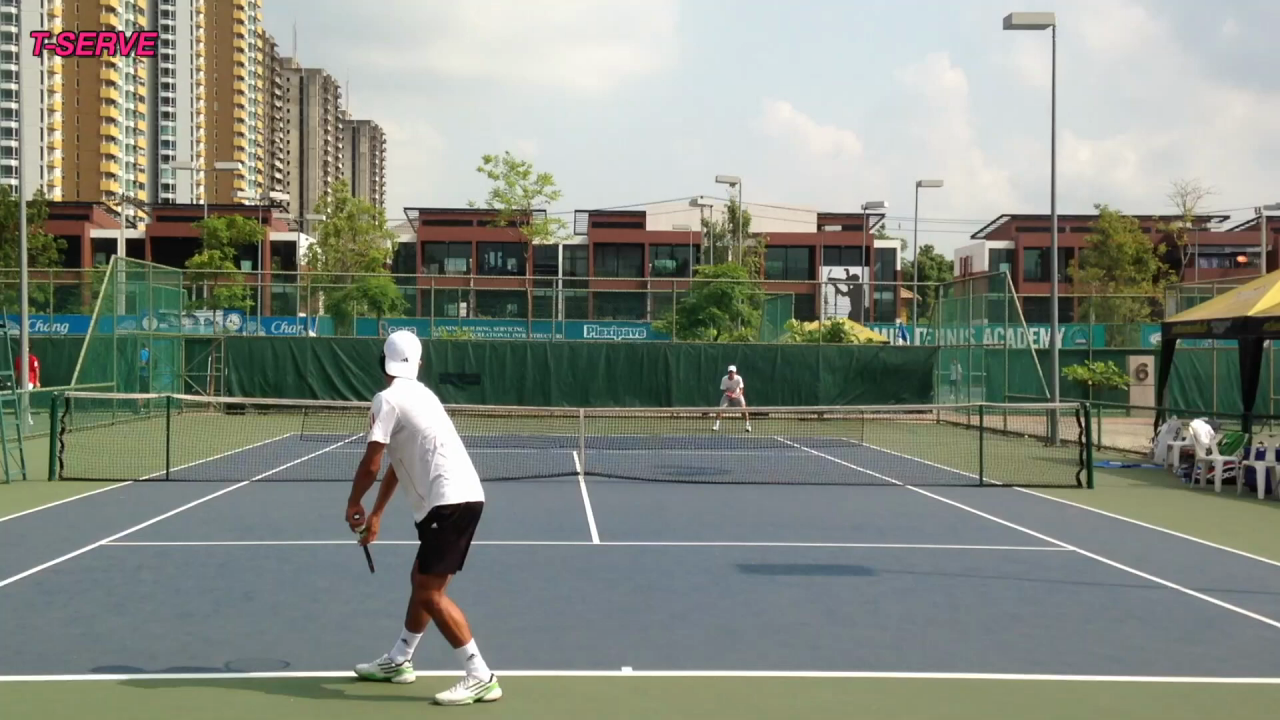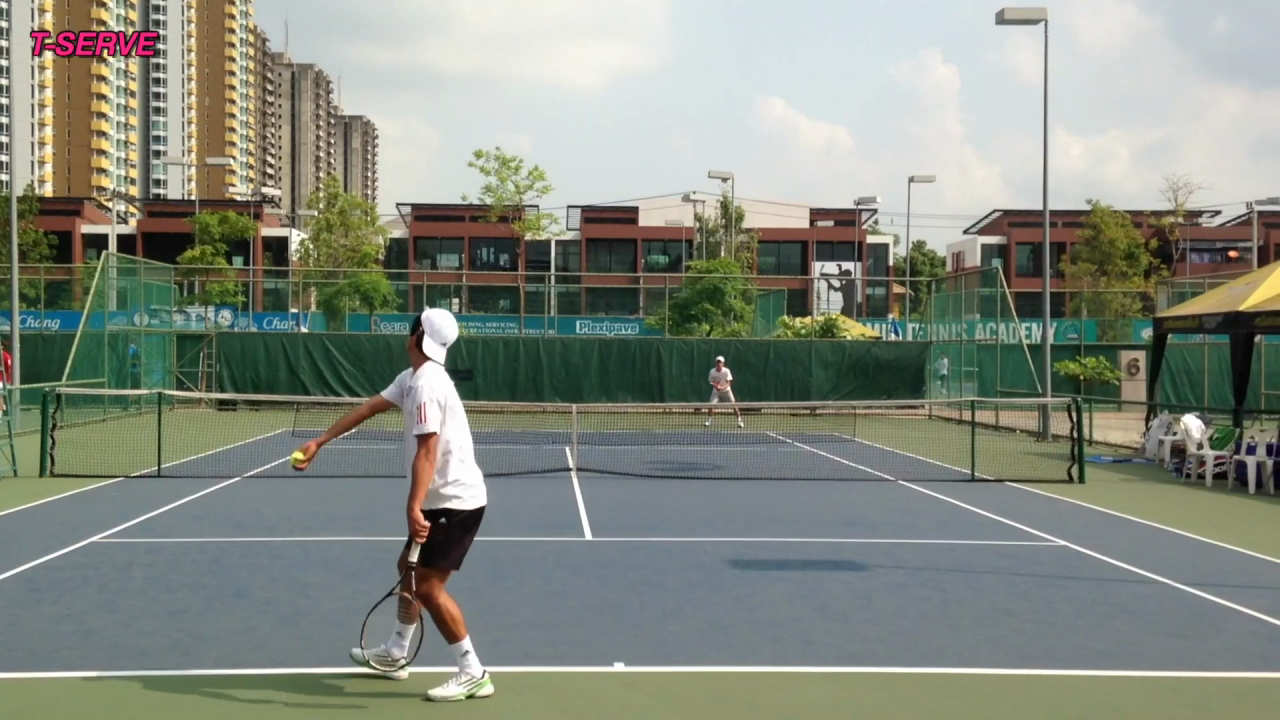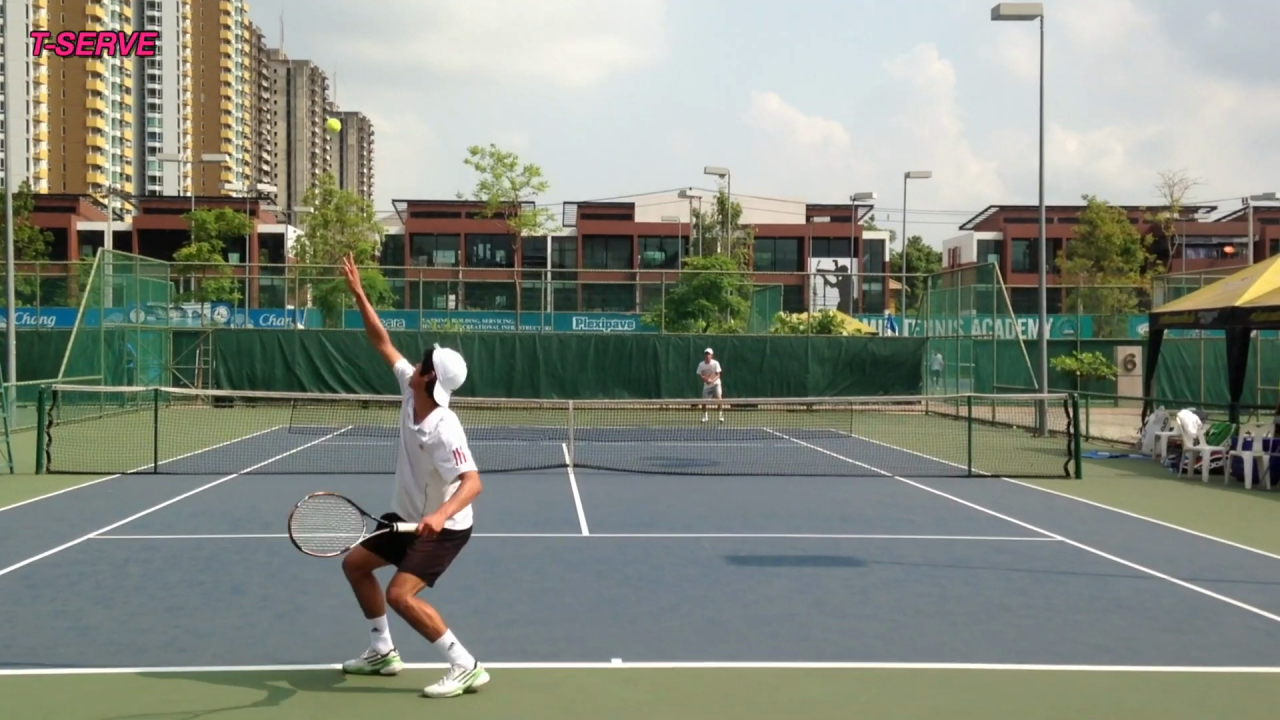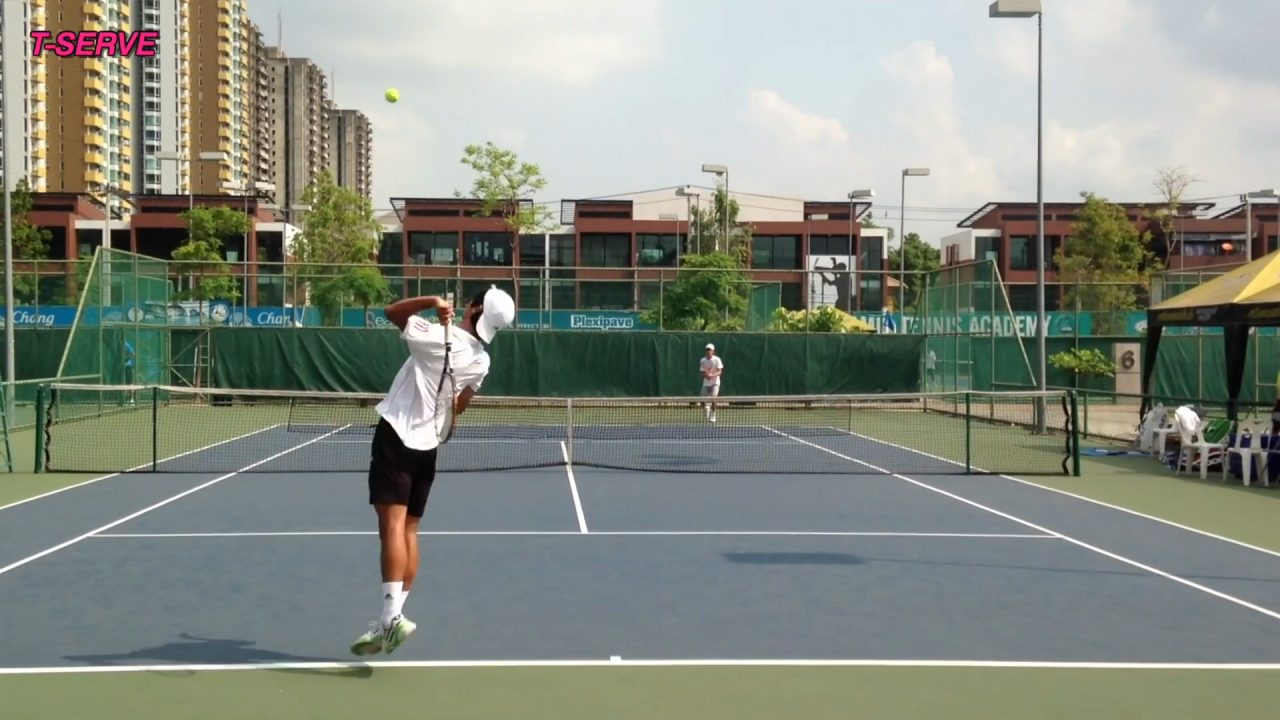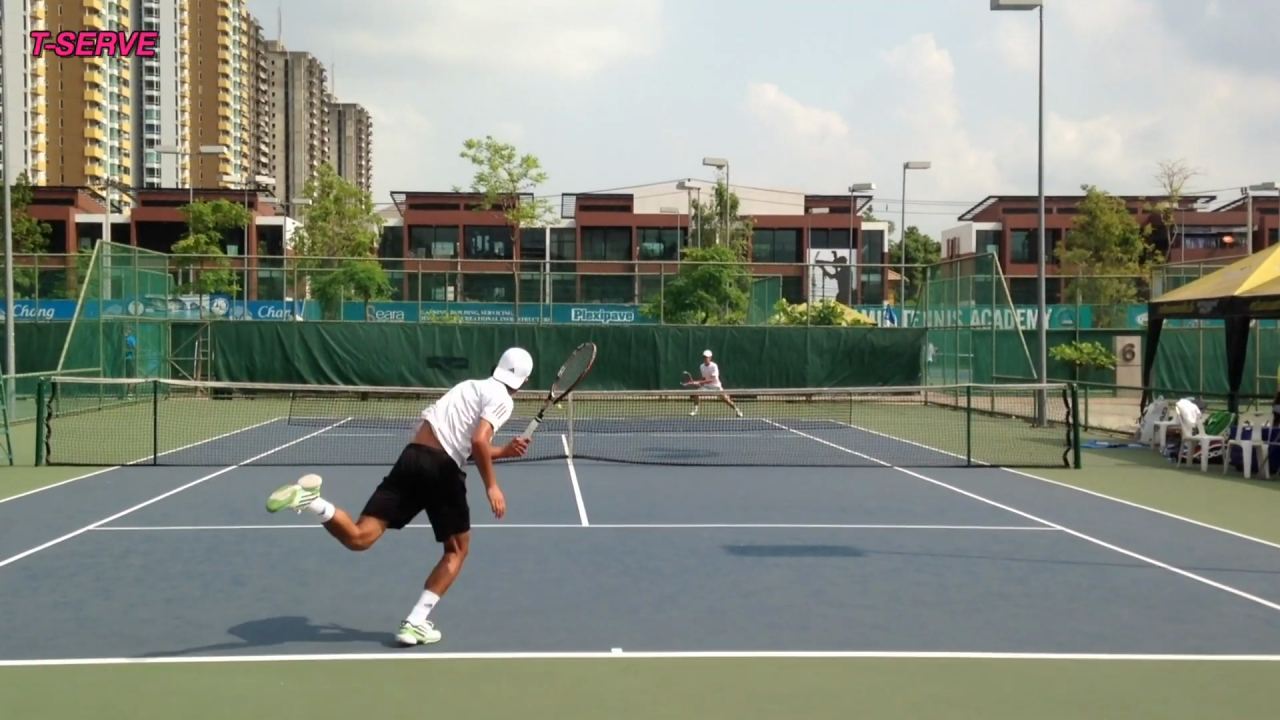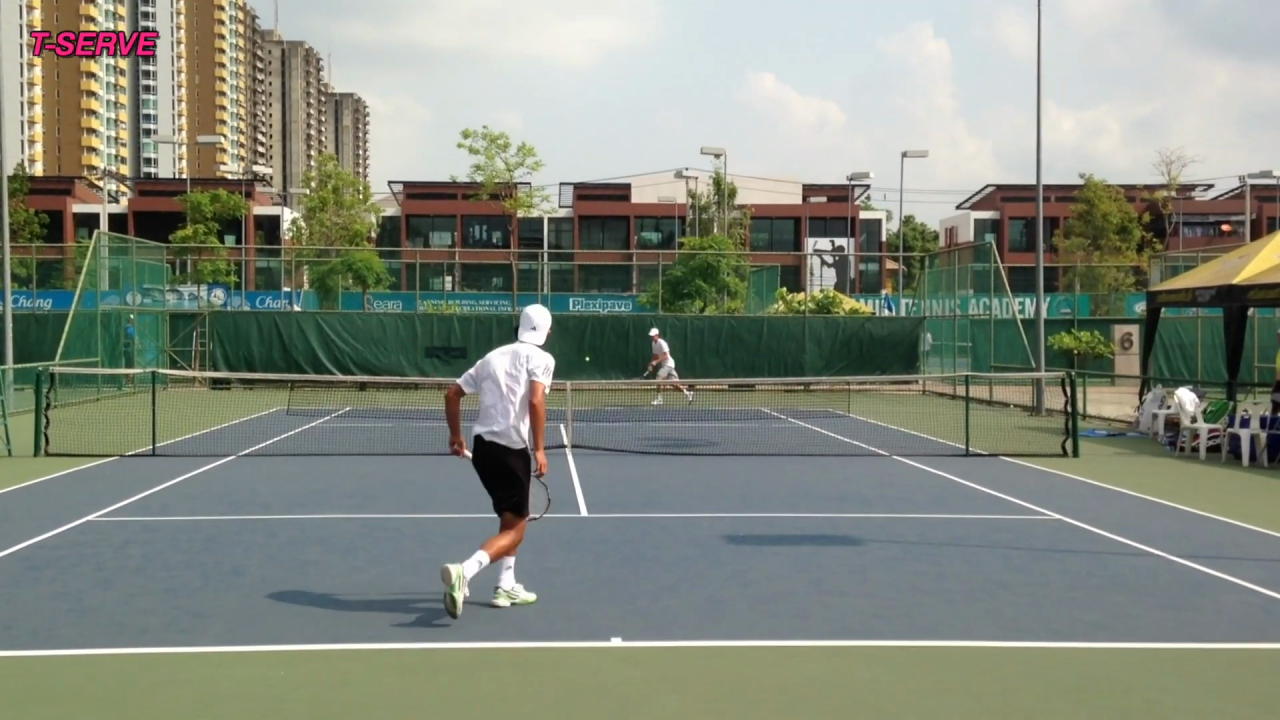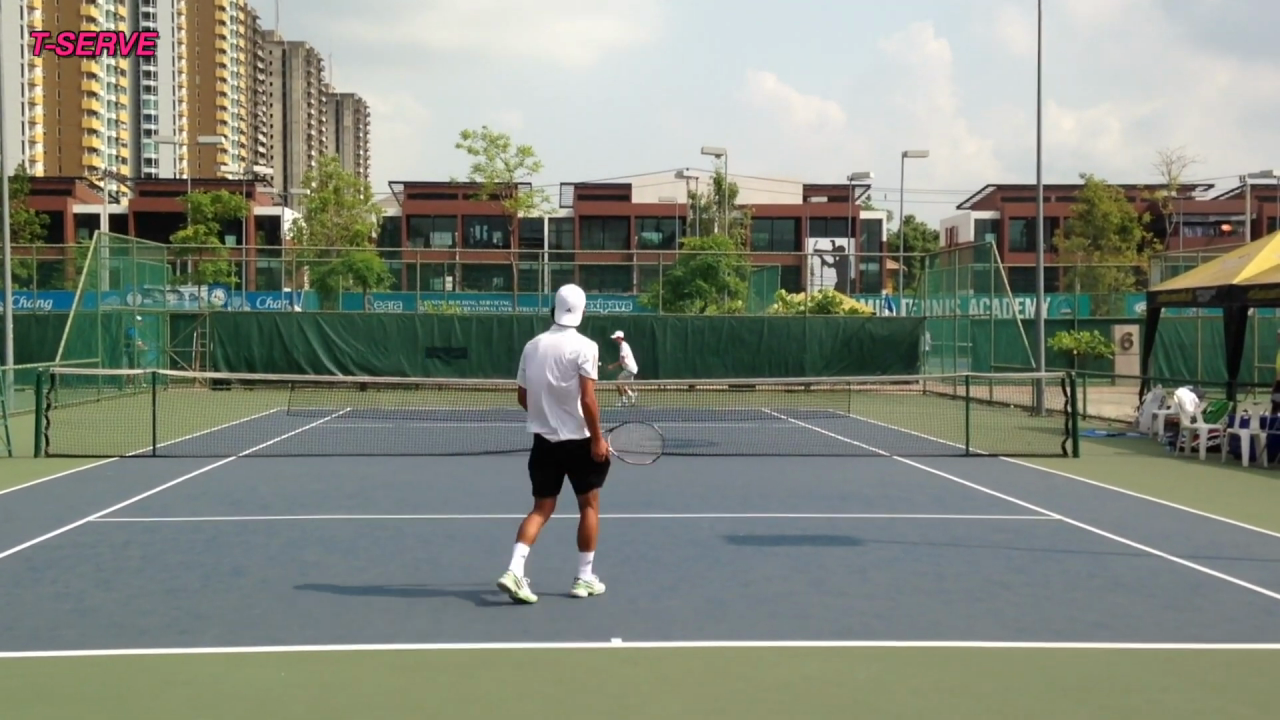
dt=0.4s
person 1, frame 1
left shoulder: (387, 399)
right shoulder: (416, 394)
left elbow: (372, 463)
right elbow: (394, 466)
left wrist: (353, 503)
right wrist: (375, 514)
left hip: (451, 502)
right hip: (459, 498)
left knee: (430, 593)
right knee: (420, 581)
left ankle: (481, 678)
right ankle: (398, 660)
person 1, frame 2
left shoulder: (431, 387)
right shoulder: (411, 379)
left elbow: (429, 450)
right elbow: (369, 407)
left wrist: (414, 506)
right wrist: (321, 440)
left hip: (457, 501)
right hip: (437, 501)
left knee: (429, 588)
right knee: (410, 567)
left ankle: (474, 674)
right ankle: (396, 653)
person 1, frame 3
left shoulder: (444, 430)
right shoulder: (411, 392)
left elbow: (472, 483)
right elbow: (381, 341)
left wrist: (443, 514)
right wrist: (357, 290)
left hip: (443, 528)
right hip: (405, 518)
left knee: (400, 594)
right knee: (354, 564)
left ankle: (466, 666)
right ankle: (383, 651)
person 1, frame 4
left shoulder: (439, 339)
right shoulder: (481, 361)
left elbow: (395, 314)
left wrist: (430, 302)
left hip: (396, 437)
right hip: (425, 448)
left knee: (392, 525)
right knee: (406, 530)
left ankle: (392, 617)
right ankle: (391, 620)
person 1, frame 5
left shoulder: (470, 386)
right shoulder: (502, 398)
right elbow: (479, 440)
left wrist: (503, 451)
right wrist: (491, 486)
left hip: (412, 458)
right hip: (441, 468)
left knee: (358, 538)
right knee: (456, 550)
left ankle: (310, 500)
right ankle: (416, 624)
person 1, frame 6
left shoulder: (491, 357)
right shoulder: (542, 359)
left elbow: (452, 395)
right elbow: (536, 402)
left wrist: (455, 435)
right wrist: (539, 450)
left hip: (482, 445)
right hip: (511, 450)
left knee: (509, 515)
right knee: (514, 530)
left ankle: (506, 587)
right ankle: (463, 571)
person 1, frame 7
left shoulder: (532, 346)
right shoulder: (584, 347)
left elbow: (523, 396)
right elbow: (587, 398)
right wrist: (598, 438)
left hip: (543, 440)
right hip: (578, 439)
left knee: (541, 508)
right knee: (589, 506)
left ankle: (514, 571)
right ankle: (584, 578)
